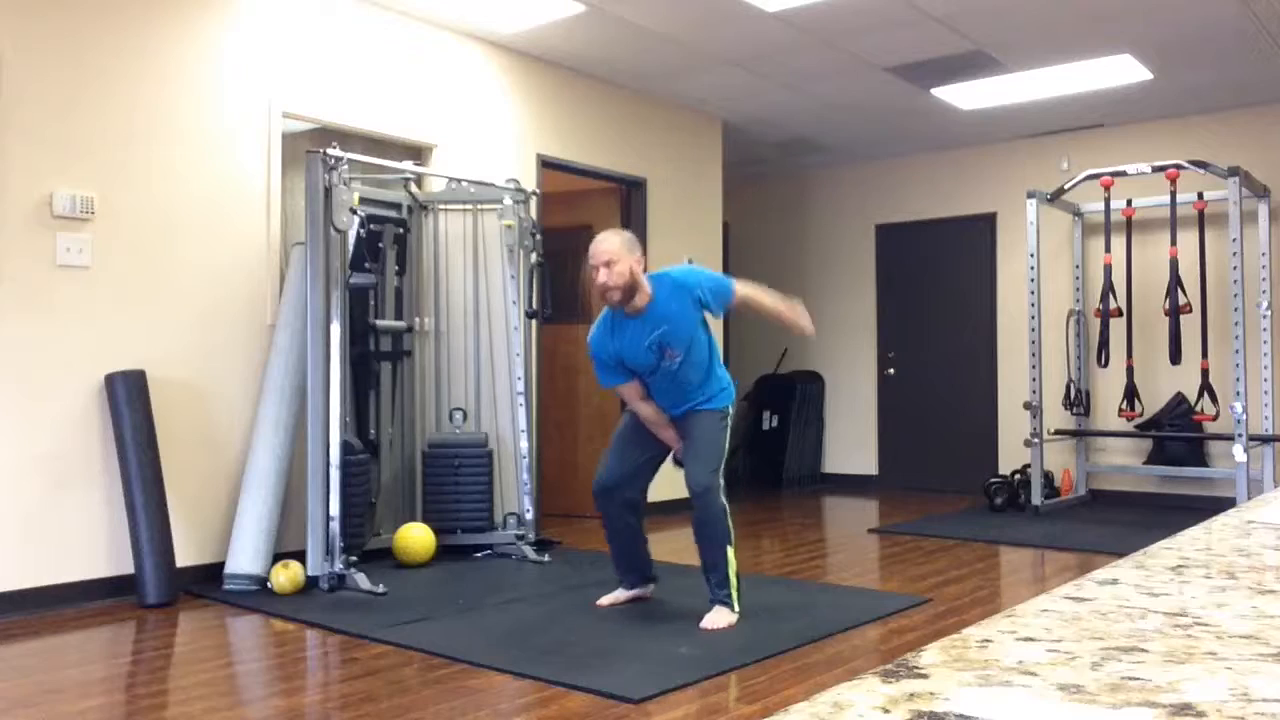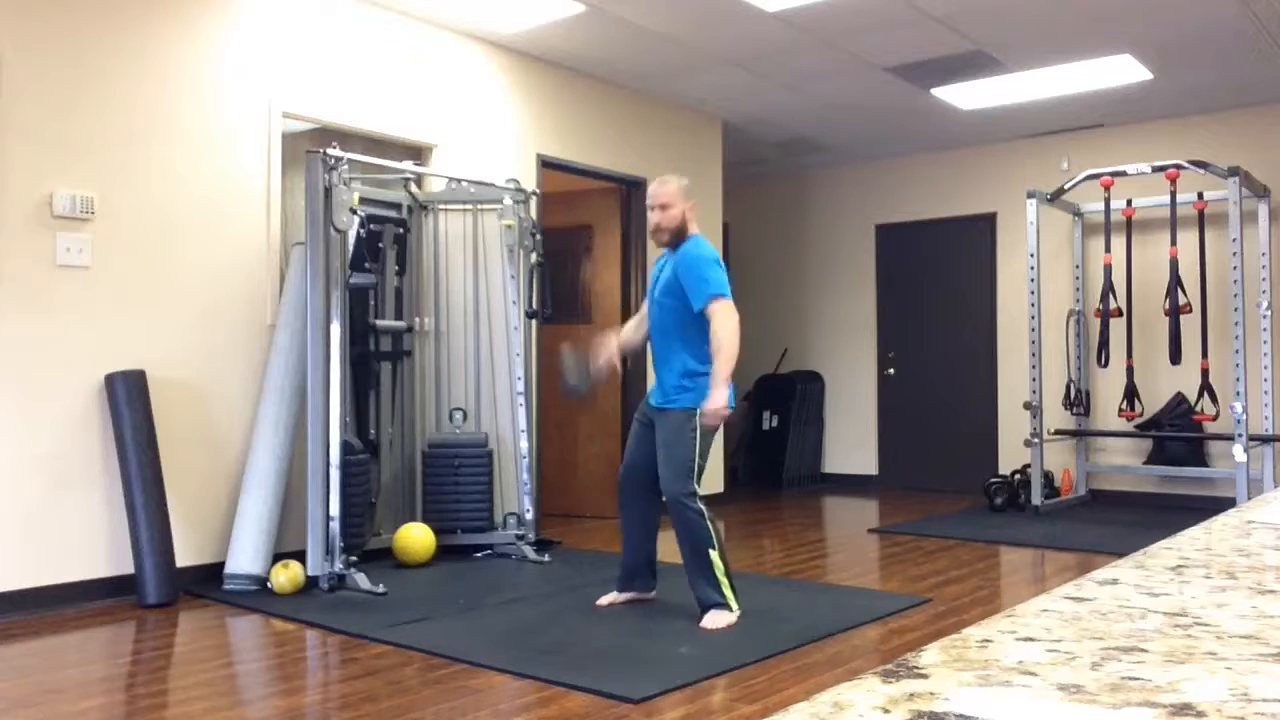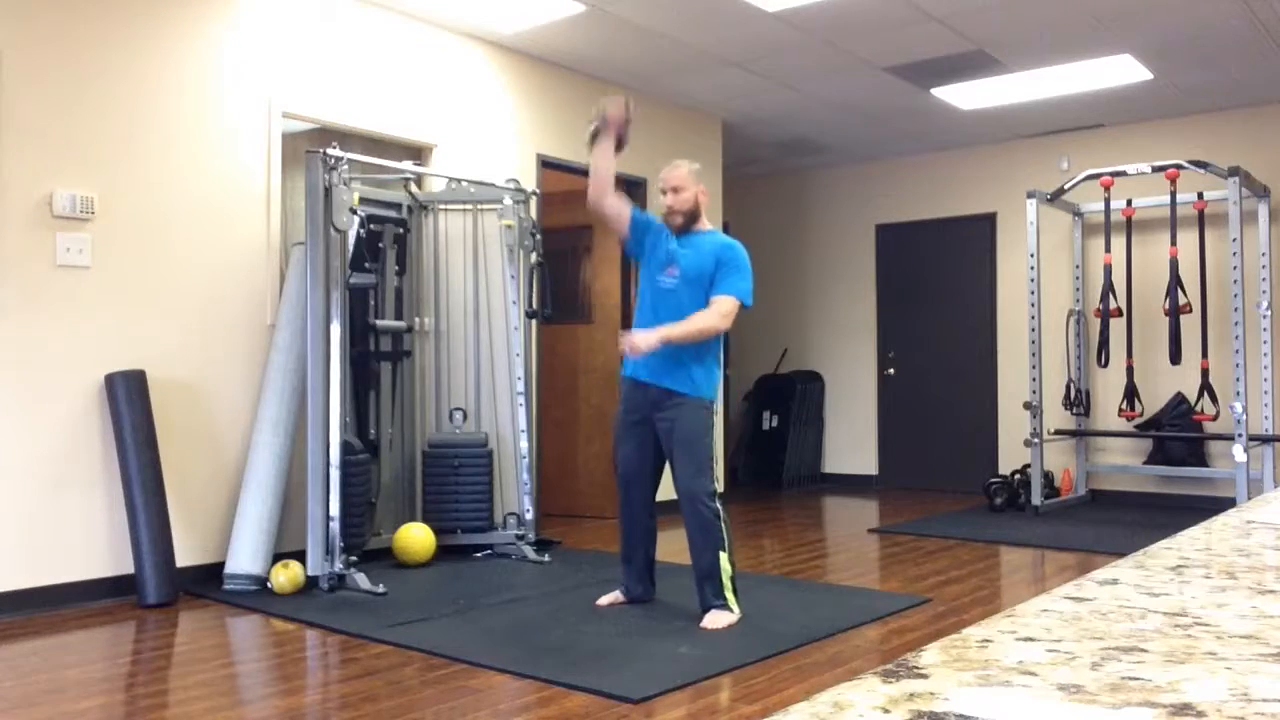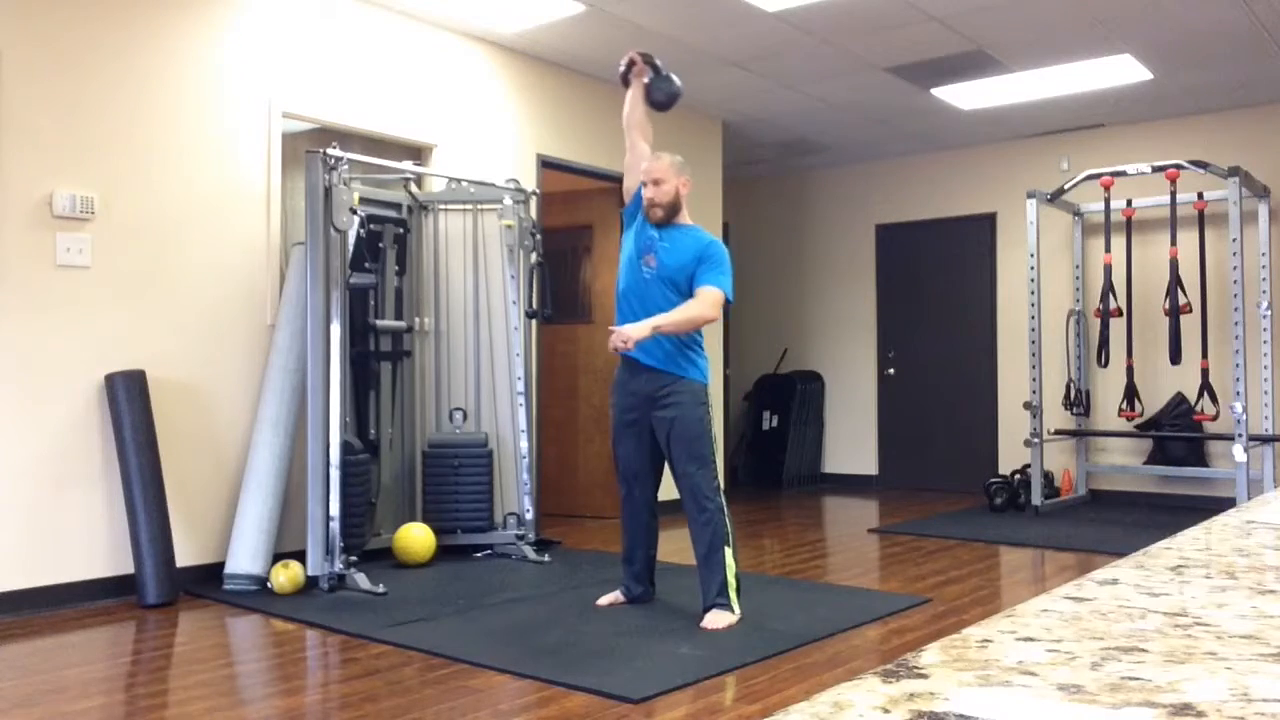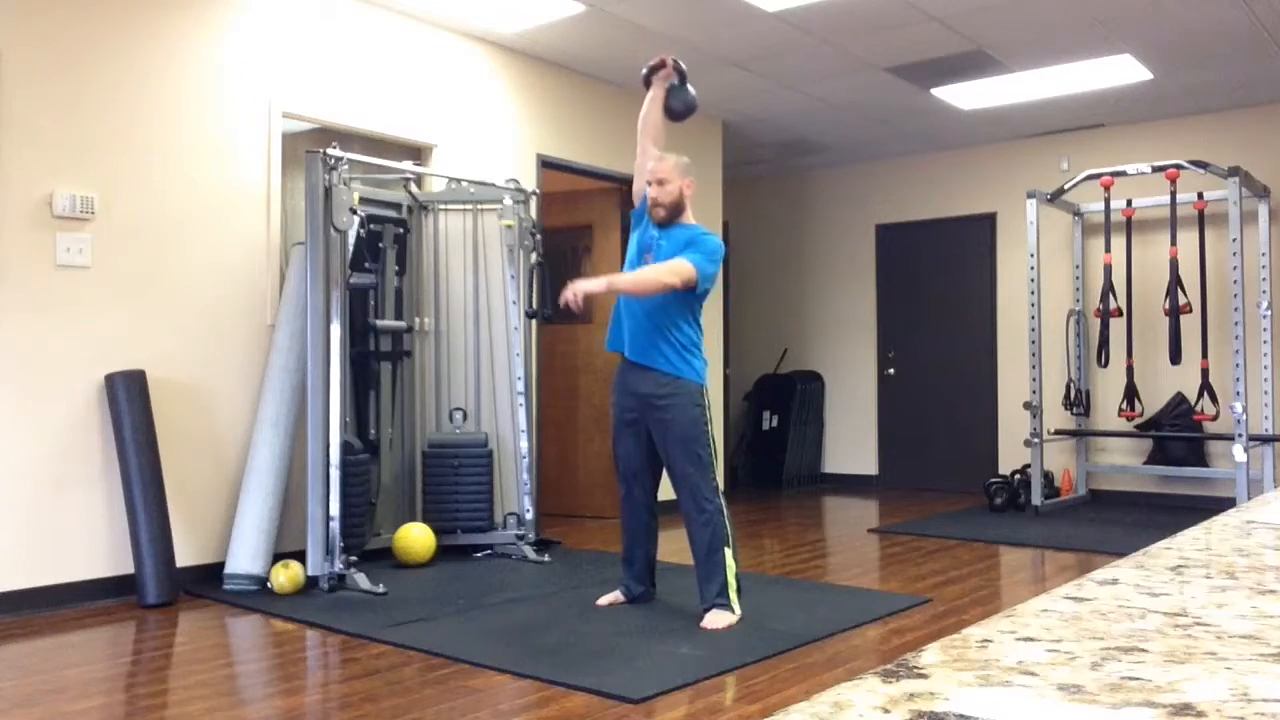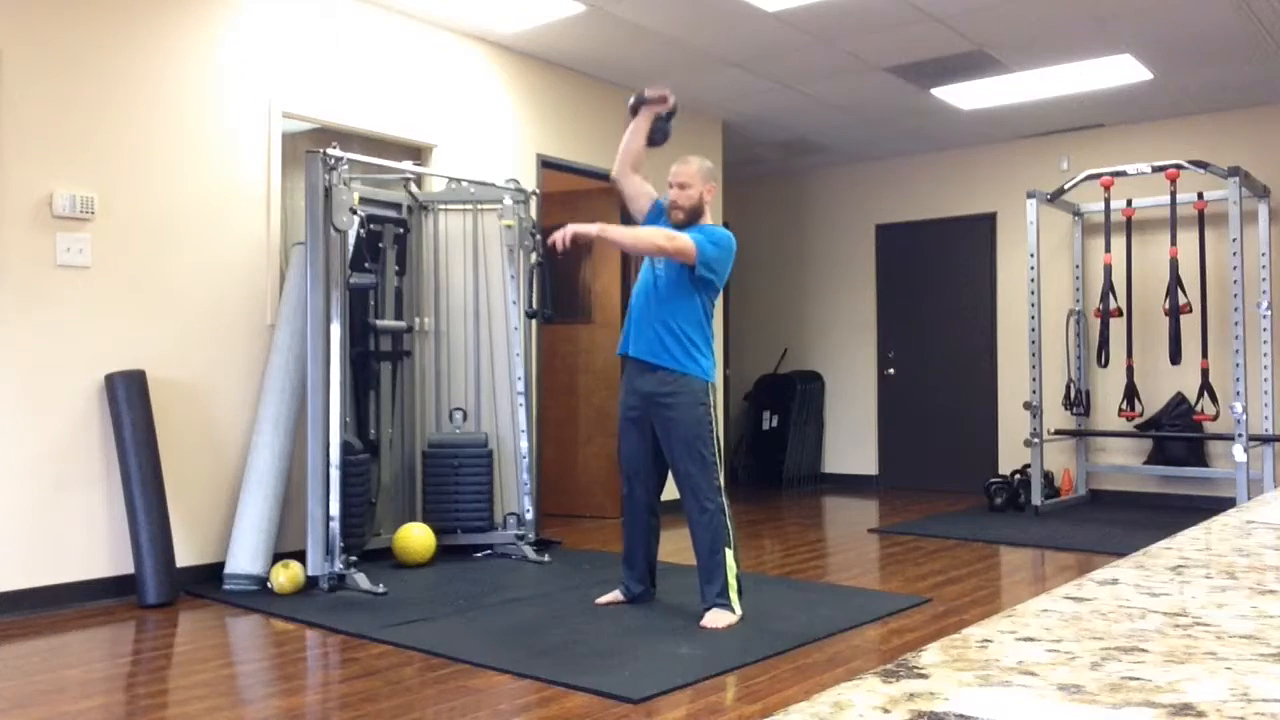
dt=0.3s
person 1, frame 1
left shoulder: (684, 285)
right shoulder: (603, 338)
left elbow: (743, 293)
right elbow: (638, 401)
left wrist: (790, 312)
right wrist: (678, 446)
left hip: (706, 406)
right hip: (650, 413)
left knee: (704, 488)
right knee: (610, 487)
left ankle: (724, 600)
right ankle: (637, 579)
person 1, frame 2
left shoulder: (697, 257)
right shoulder: (666, 262)
left elbow: (724, 318)
right elbow: (646, 319)
left wrist: (720, 387)
right wrist: (616, 346)
left hip: (692, 402)
right hip: (659, 399)
left knee: (678, 491)
right knee: (635, 486)
left ankle: (720, 599)
right ankle: (636, 581)
person 1, frame 3
left shoulder: (728, 254)
right shoulder: (651, 238)
left elbow: (720, 318)
right elbow: (601, 200)
left wrist: (660, 336)
right wrist: (608, 135)
left hip: (688, 393)
right hip: (638, 386)
left knee: (697, 495)
right knee: (632, 491)
left ankle: (721, 599)
right ankle: (636, 584)
person 1, frame 4
left shoulder: (707, 247)
right shoulder: (636, 221)
left elbow: (708, 309)
right elbow: (636, 140)
left wrist: (649, 326)
right wrist: (636, 84)
left hip: (679, 384)
right hip: (630, 380)
left knee: (700, 493)
right knee: (634, 490)
left ankle: (722, 598)
right ankle: (636, 585)
person 1, frame 5
left shoulder: (705, 244)
right shoulder: (643, 224)
left elbow: (667, 277)
right elbow: (644, 144)
left wrist: (599, 283)
right wrist: (658, 88)
left hip: (676, 384)
right hip: (630, 377)
left knee: (698, 494)
right knee: (634, 489)
left ankle: (722, 599)
right ankle: (636, 585)
person 1, frame 6
left shoulder: (719, 242)
right shoulder: (658, 222)
left elbow: (665, 243)
right elbow: (624, 171)
left wrist: (591, 230)
right wrist: (647, 114)
left hip: (684, 383)
right hip: (638, 376)
left knee: (701, 492)
right knee: (637, 489)
left ankle: (723, 597)
right ankle: (636, 584)
